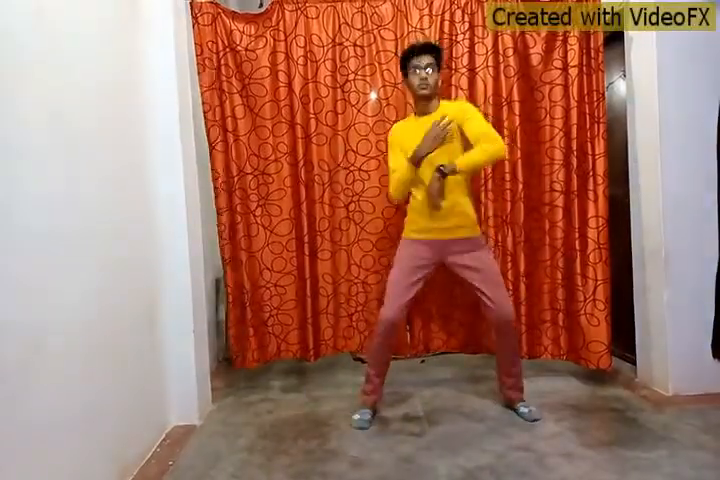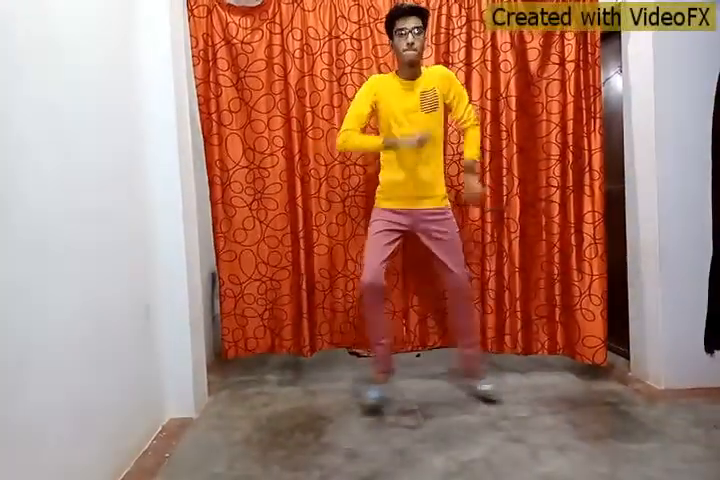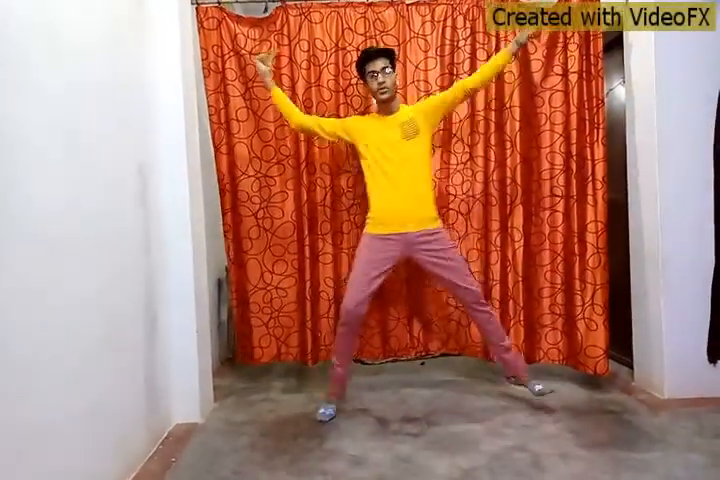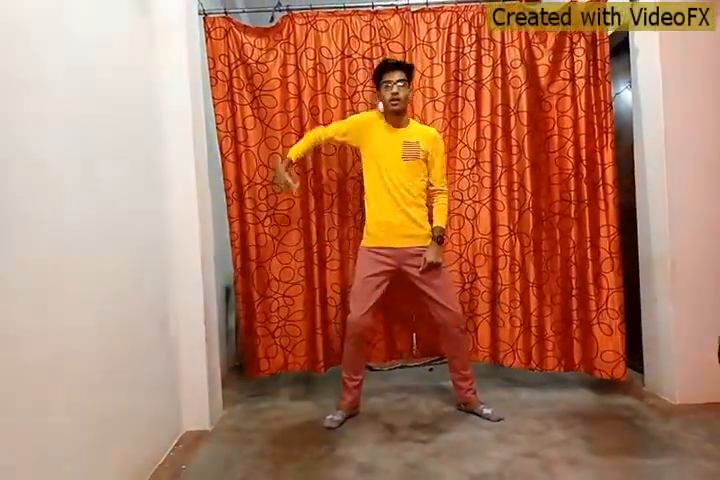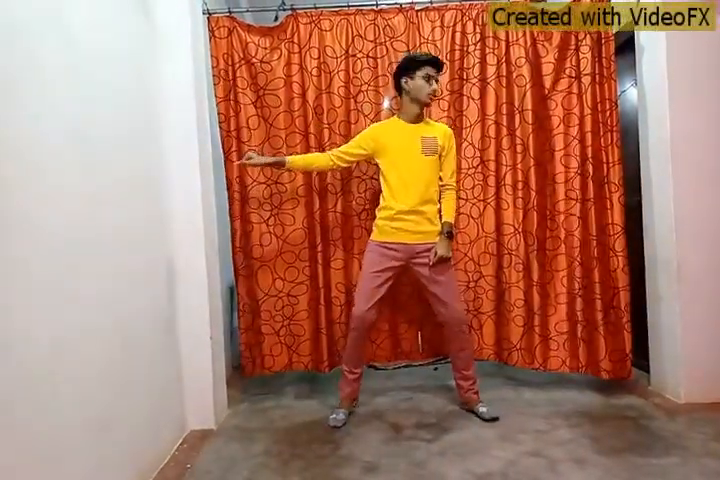
dt=0.7s
person 1, frame 1
left shoulder: (460, 111)
right shoulder: (399, 131)
left elbow: (496, 147)
right elbow: (396, 192)
left wrist: (445, 171)
right wrist: (420, 152)
left hip: (466, 238)
right hip: (417, 238)
left knee: (503, 314)
right knee: (389, 317)
left ankle: (513, 394)
right ankle: (369, 399)
person 1, frame 2
left shoulder: (445, 81)
right shoulder: (375, 87)
left elbow: (470, 126)
right elbow: (346, 139)
left wrist: (470, 170)
right wrist: (396, 141)
left hip: (433, 206)
right hip: (389, 205)
left knee: (459, 282)
right knee: (371, 282)
left ankle: (472, 370)
right ankle: (381, 373)
person 1, frame 3
left shoulder: (424, 111)
right shoulder: (356, 127)
left elbow: (469, 85)
right elbow: (303, 122)
left wrist: (511, 50)
right wrist: (271, 84)
left hip: (428, 231)
right hip: (380, 234)
left knee: (474, 297)
right knee: (351, 309)
left ankle: (516, 371)
right ankle: (335, 393)
person 1, frame 4
left shoulder: (429, 137)
right shoulder: (365, 126)
left elbow: (439, 193)
right elbow: (319, 134)
left wrist: (437, 240)
right wrist: (287, 162)
left hip: (420, 246)
right hip: (375, 247)
left knee: (452, 319)
right knee: (357, 323)
left ankle: (467, 396)
right ankle: (348, 402)
person 1, frame 5
left shoulder: (443, 134)
right shoulder: (379, 132)
left elbow: (448, 189)
right elbow: (331, 159)
left wrist: (446, 235)
right wrist: (275, 161)
left hip: (430, 242)
right hip: (386, 241)
left knee: (455, 318)
right knee: (361, 317)
left ankle: (470, 396)
right ankle: (347, 398)
